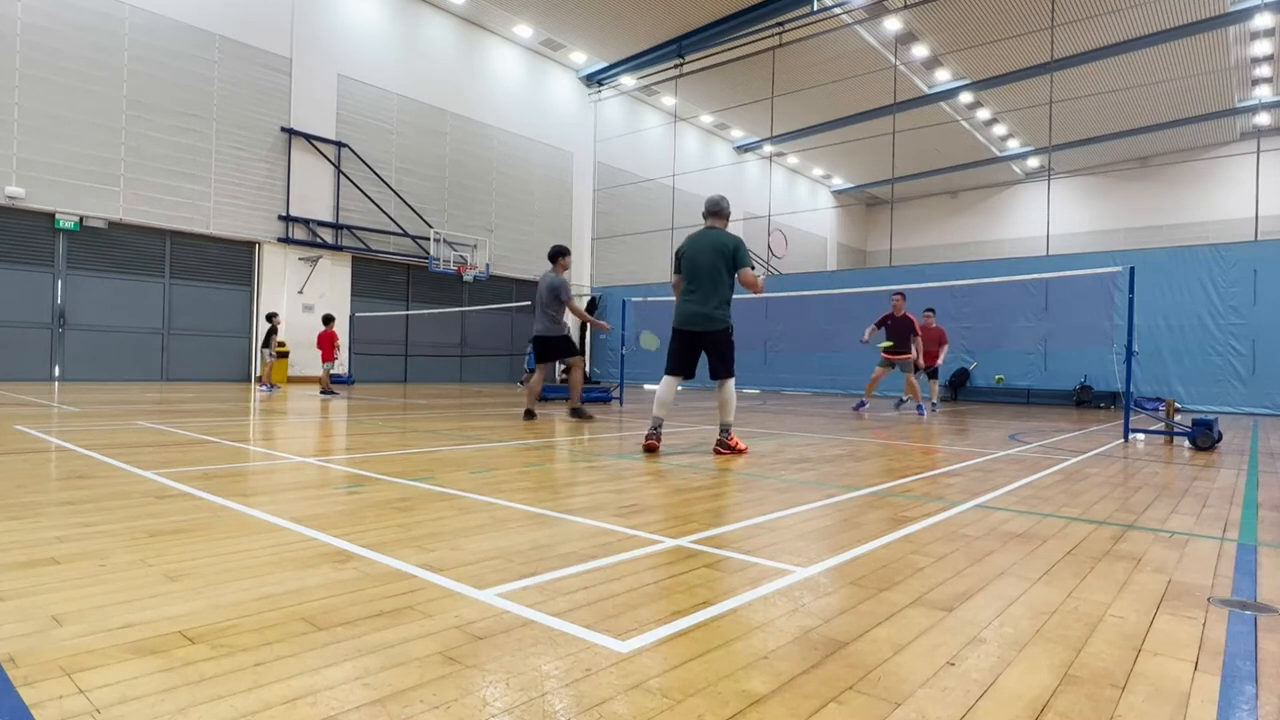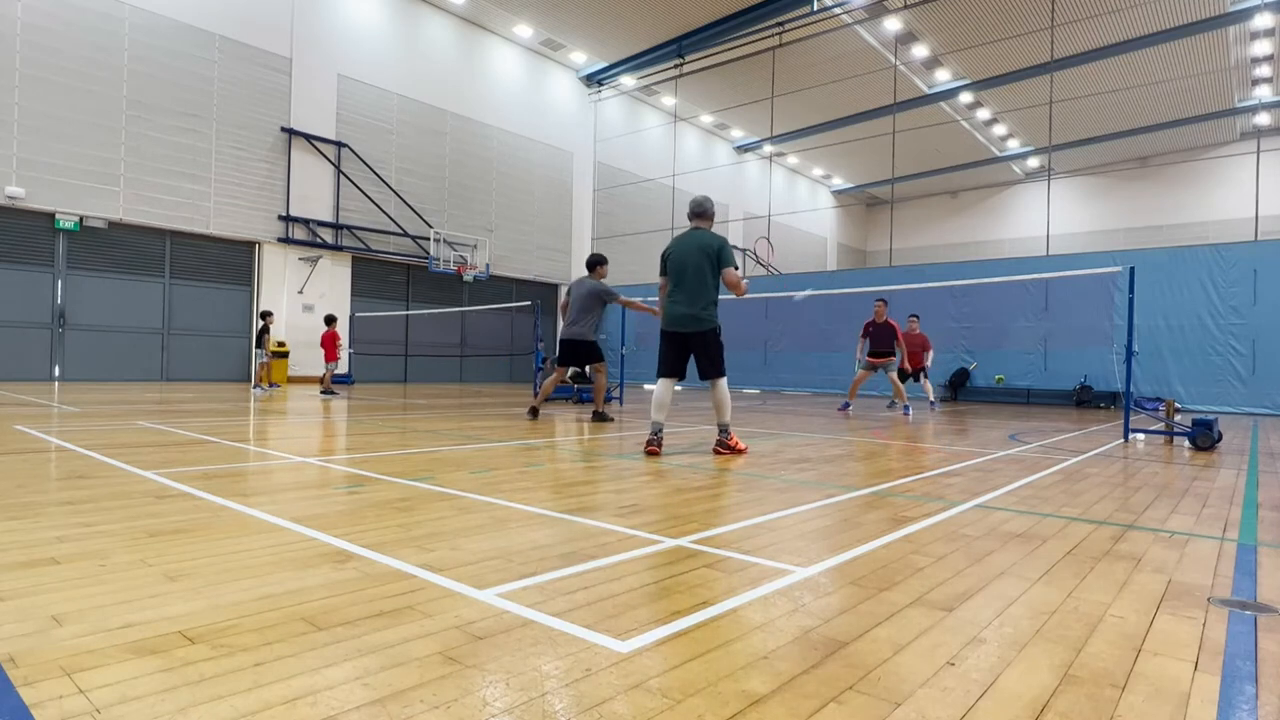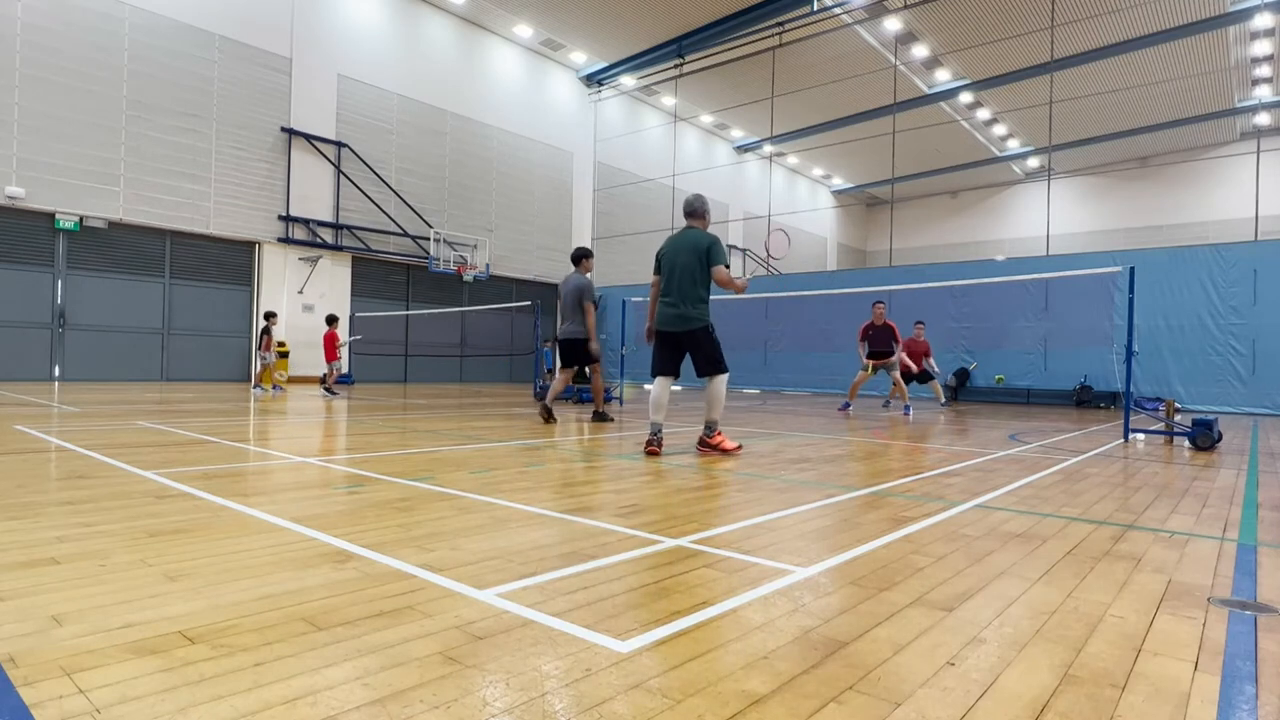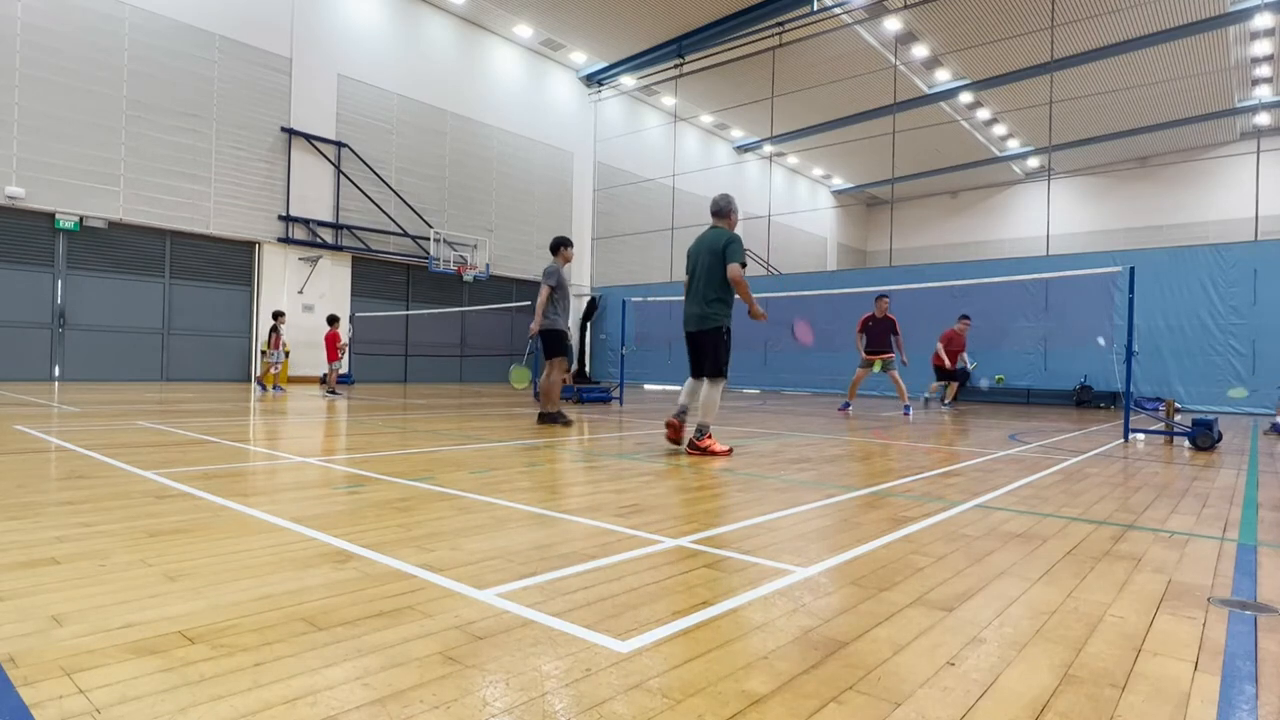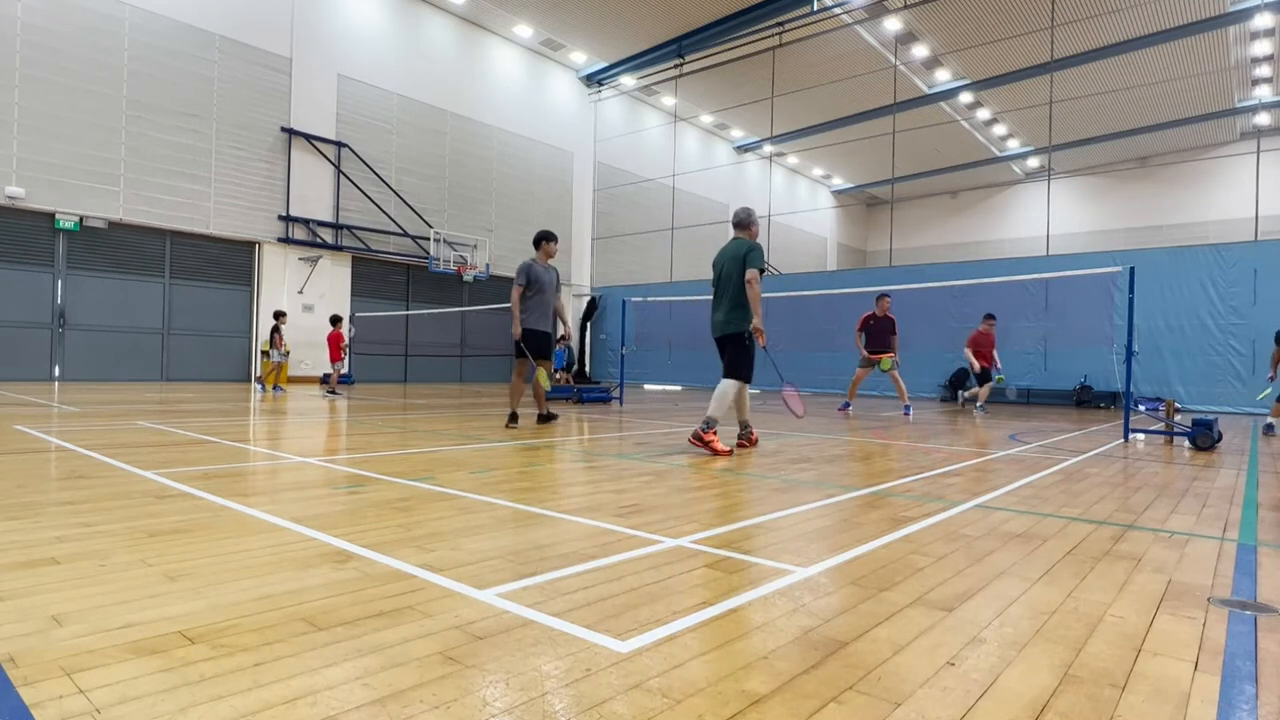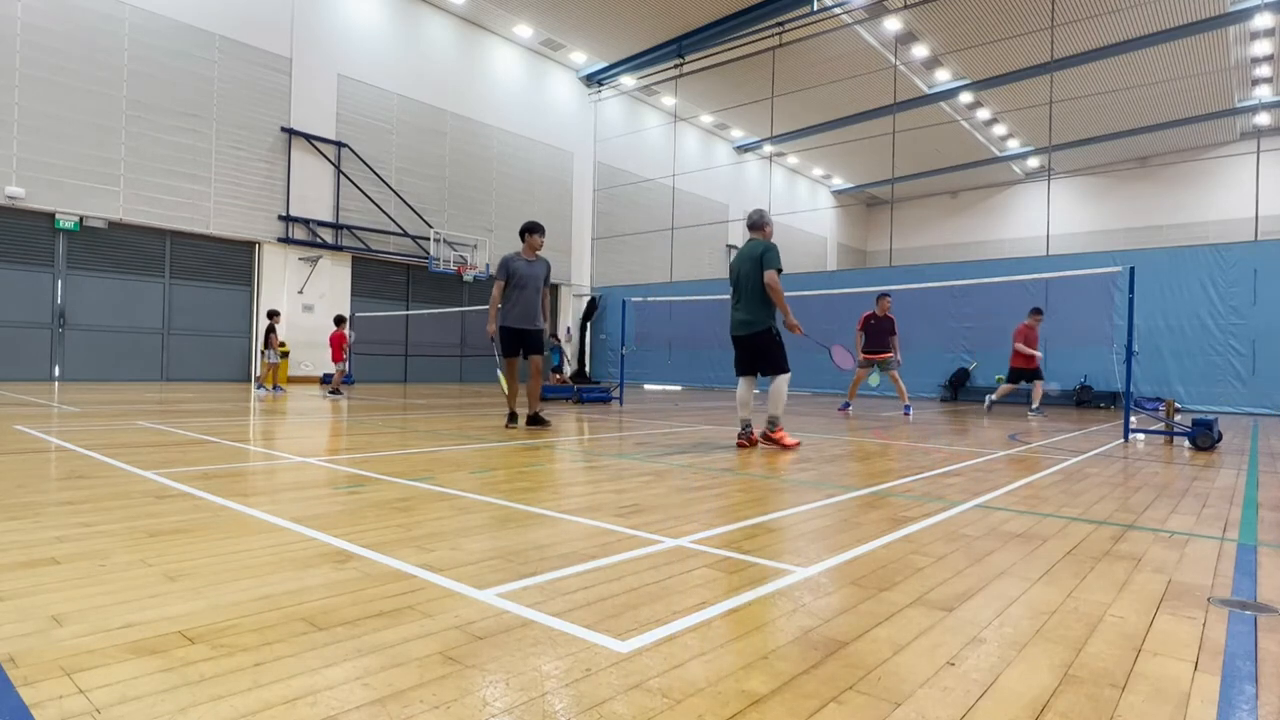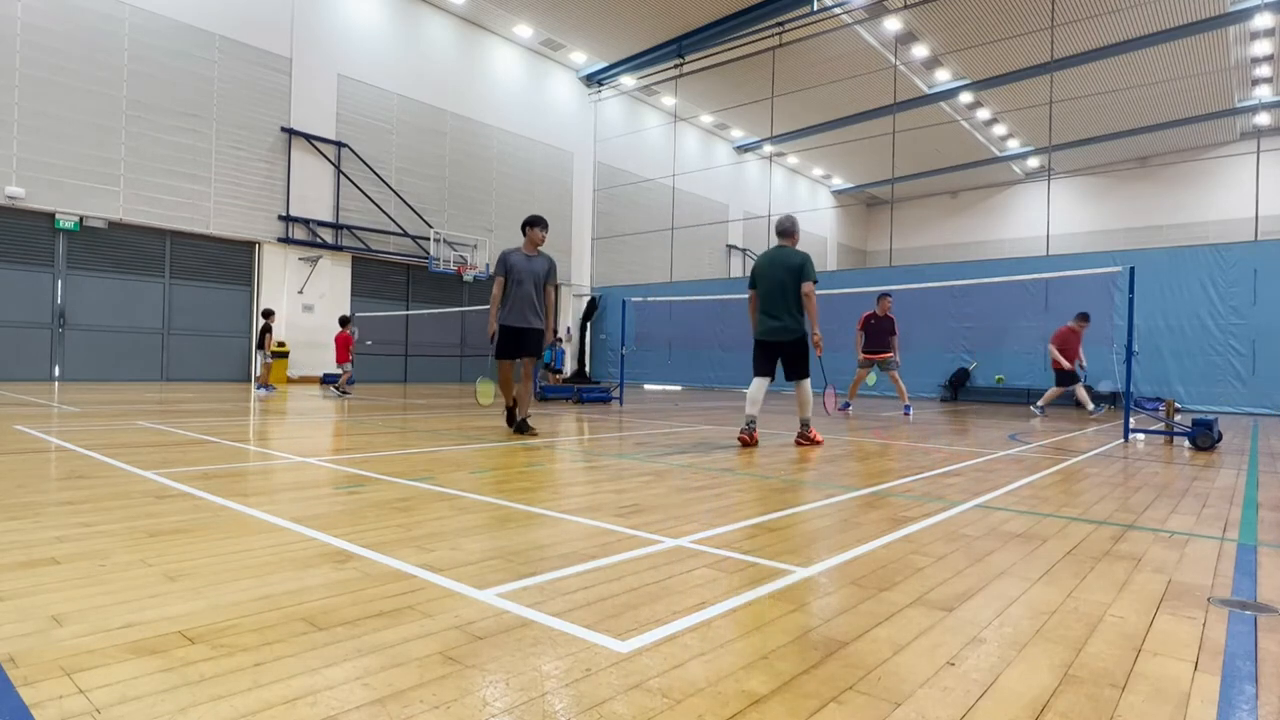
dt=0.4s
person 1, frame 1
left shoulder: (687, 243)
right shoulder: (733, 243)
right elbow: (747, 280)
right wrist: (758, 285)
left hip: (684, 320)
right hip: (717, 322)
left knee: (671, 375)
right knee: (725, 378)
left ankle: (654, 431)
right ankle: (725, 438)
person 1, frame 2
left shoulder: (673, 245)
right shoulder: (718, 243)
left elbow: (663, 287)
right elbow: (730, 279)
left wrist: (664, 318)
right wrist: (741, 288)
left hip: (672, 322)
right hip: (704, 322)
left knee: (666, 378)
right knee: (718, 378)
left ankle: (655, 436)
right ankle: (725, 437)
person 1, frame 3
left shoulder: (667, 244)
right shoulder: (710, 241)
left elbow: (655, 285)
right elbow: (720, 276)
left wrist: (650, 321)
right wrist: (736, 285)
left hip: (665, 321)
right hip: (695, 321)
left knee: (663, 377)
right knee: (718, 373)
left ankle: (654, 436)
right ankle: (711, 434)
person 1, frame 4
left shoulder: (697, 242)
right shoulder: (731, 239)
right elbow: (734, 275)
right wrist: (752, 305)
left hip: (692, 319)
right hip: (715, 319)
left knee: (697, 376)
right knee: (714, 378)
left ankle: (679, 417)
right ankle: (700, 438)
person 1, frame 5
left shoulder: (722, 253)
right shoulder: (752, 248)
right elbow: (751, 280)
right wrist: (757, 317)
left hip: (720, 325)
right hip: (739, 325)
left knee: (736, 378)
right knee: (736, 379)
left ankle: (745, 431)
right ankle: (706, 431)
person 1, frame 6
left shoulder: (738, 256)
right shoulder: (767, 248)
right elbow: (770, 281)
right wrist: (788, 315)
left hip: (738, 325)
right hip: (761, 324)
left knee: (745, 378)
right knee: (780, 374)
left ankle: (745, 431)
right ankle: (773, 429)
person 1, frame 7
left shoulder: (761, 261)
right shoulder: (802, 259)
left elbow: (752, 298)
right elbow: (808, 293)
left wrist: (755, 326)
right wrist: (815, 329)
left hip: (764, 333)
right hip: (793, 332)
left knee: (760, 379)
right knee: (801, 380)
left ankle: (748, 428)
right ankle: (805, 431)
person 2, frame 1
left shoulder: (544, 278)
right shoulder: (560, 282)
right elbow: (573, 309)
right wrist: (596, 323)
left hip: (539, 333)
right hip: (555, 333)
left knee: (540, 372)
right knee: (577, 364)
left ankle: (529, 409)
right ankle: (575, 407)
person 2, frame 2
left shoulder: (576, 283)
right shoulder: (601, 288)
left elbow: (563, 306)
right elbow: (627, 302)
right wrist: (652, 310)
left hip: (567, 336)
right hip: (584, 338)
left knee: (558, 373)
right knee: (600, 370)
left ankle: (535, 407)
right ankle: (598, 411)
person 2, frame 3
left shoulder: (565, 281)
right shoulder: (586, 283)
right elbow: (589, 313)
right wrist: (593, 340)
left hip: (565, 335)
right hip: (581, 336)
left knee: (565, 374)
right knee: (596, 372)
left ankle: (546, 404)
right ankle: (599, 412)
person 2, frame 4
left shoulder: (559, 272)
right shoulder: (553, 269)
right elbow: (543, 295)
left wrist: (565, 328)
right wrist: (536, 320)
left hip: (558, 328)
right hip: (552, 327)
left knee: (552, 369)
right knee: (561, 368)
left ankle: (545, 412)
right ankle: (554, 411)
person 2, frame 5
left shoulder: (553, 272)
right shoulder: (527, 266)
left elbow: (557, 301)
right elbow: (515, 296)
left wrist: (565, 324)
right wrist: (516, 323)
left hip: (546, 329)
right hip: (527, 327)
left knee: (543, 371)
right knee: (521, 370)
left ankle: (543, 413)
right ankle: (513, 414)
person 2, frame 6
left shoulder: (544, 265)
right shoulder: (508, 261)
right elbow: (497, 292)
left wrist: (546, 322)
right wrist: (491, 321)
left hip: (534, 326)
right hip: (509, 325)
left knee: (536, 368)
right knee: (511, 370)
left ankle: (534, 413)
right ankle: (512, 413)
person 2, frame 7
left shoulder: (548, 262)
right shoulder: (507, 256)
left elbow: (550, 294)
right elbow: (497, 290)
left wrist: (550, 324)
right wrist: (492, 319)
left hip: (534, 325)
right hip: (508, 323)
left knee: (528, 371)
right knee: (505, 371)
left ankle: (521, 420)
right ankle: (510, 404)
